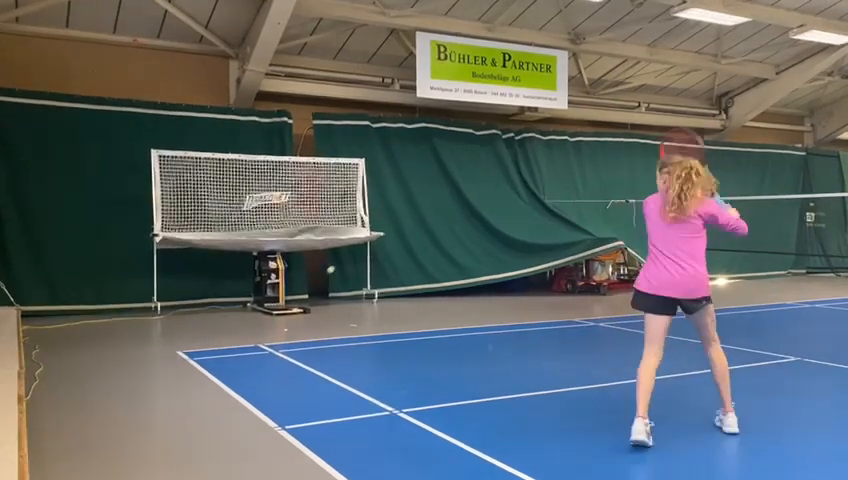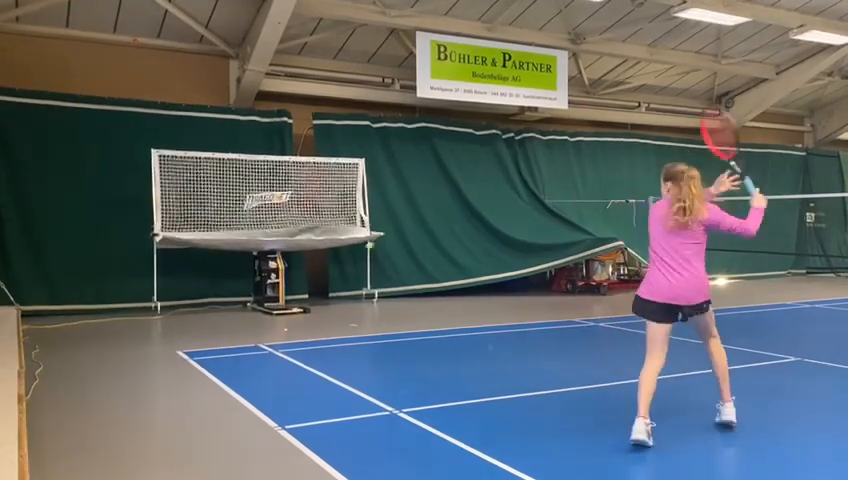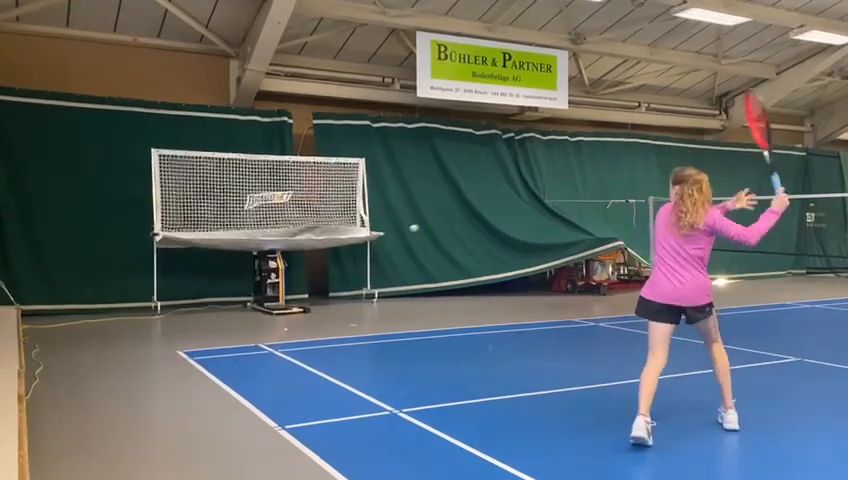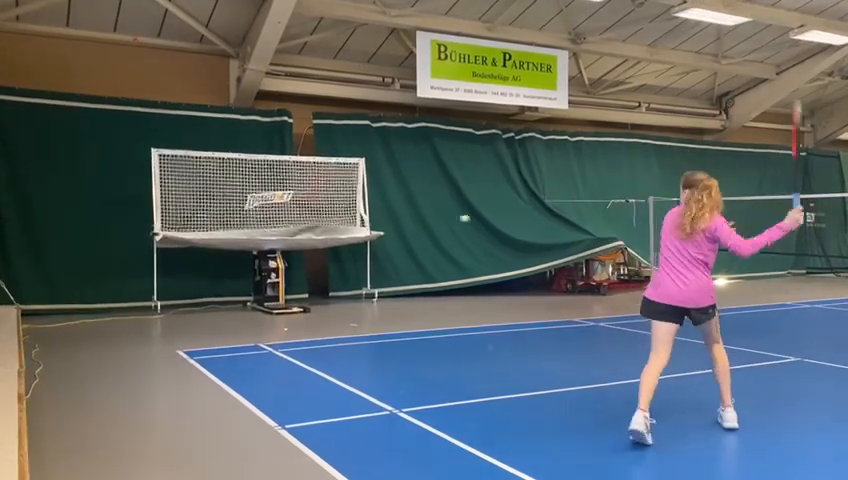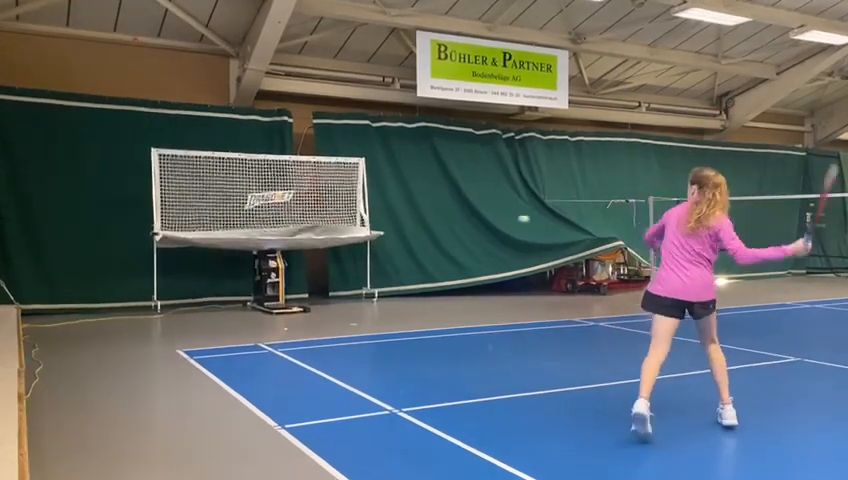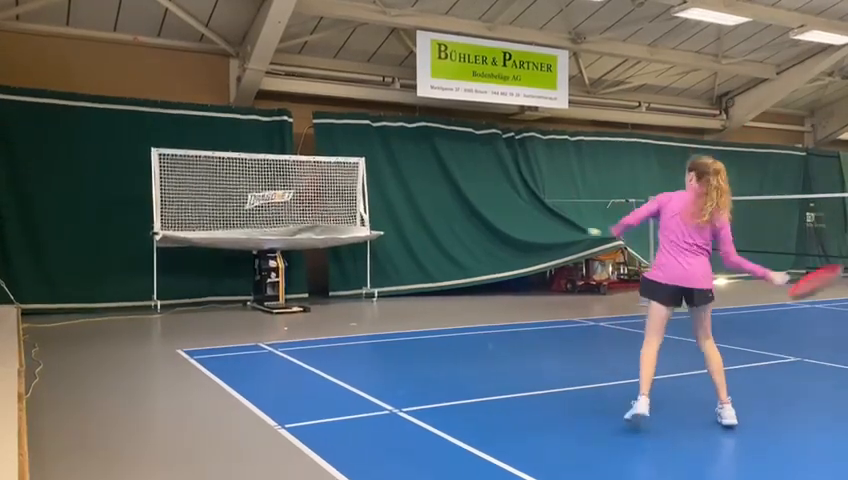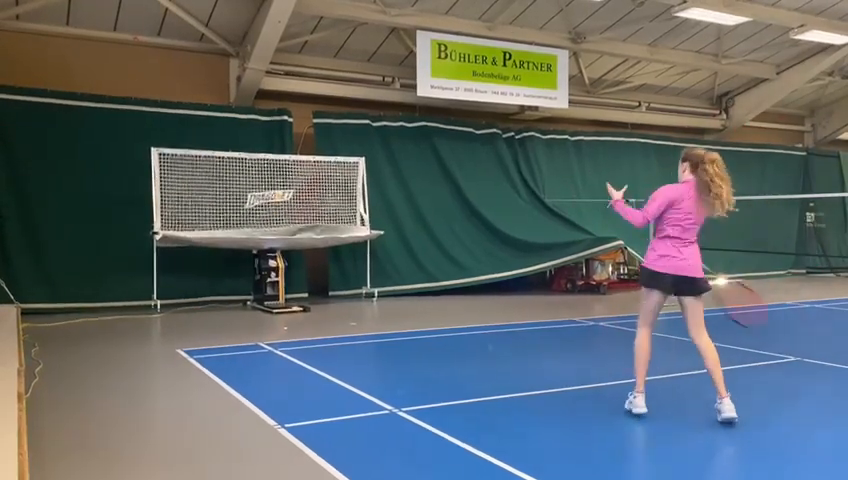
dt=0.1s
person 1, frame 1
left shoulder: (650, 204)
right shoulder: (704, 204)
right elbow: (741, 229)
right wrist: (732, 215)
left hip: (656, 287)
right hip: (694, 285)
left knee: (652, 355)
right knee: (712, 344)
left ankle: (641, 422)
right ankle: (728, 414)
person 1, frame 2
left shoulder: (656, 210)
right shoulder: (706, 211)
right elbow: (747, 230)
left wrist: (710, 193)
right wrist: (758, 206)
left hip: (655, 293)
right hip: (693, 292)
left knee: (654, 360)
right knee: (711, 340)
left ankle: (642, 422)
right ankle: (726, 406)
person 1, frame 3
left shoulder: (663, 213)
right shoulder: (709, 216)
right elbow: (748, 238)
left wrist: (728, 206)
right wrist: (775, 209)
left hip: (659, 294)
right hip: (695, 294)
left knee: (655, 360)
right knee: (714, 344)
left ankle: (642, 419)
right ankle: (728, 410)
person 1, frame 4
left shoulder: (671, 217)
right shoulder: (714, 221)
right elbow: (745, 249)
right wrist: (786, 225)
left hip: (662, 296)
right hip: (699, 296)
left knee: (657, 358)
right knee: (715, 346)
left ankle: (641, 415)
right ankle: (727, 409)
person 1, frame 5
left shoulder: (674, 212)
right shoulder: (719, 220)
left elbow: (649, 236)
right elbow: (744, 256)
left wrist: (657, 245)
right wrist: (788, 250)
left hip: (666, 290)
right hip: (700, 292)
left knee: (656, 352)
right knee: (711, 345)
left ankle: (642, 402)
right ankle: (727, 407)
person 1, frame 6
left shoulder: (668, 199)
right shoulder: (718, 210)
left elbow: (632, 220)
right elbow: (731, 258)
left wrist: (617, 229)
right wrist: (767, 275)
left hip: (664, 278)
right hip: (699, 280)
left knee: (651, 341)
right knee: (705, 341)
left ankle: (643, 400)
right ankle: (725, 406)
person 1, frame 7
left shoulder: (669, 192)
right shoulder: (706, 198)
left elbow: (641, 220)
left wrist: (618, 202)
left hip: (660, 268)
right hip: (691, 271)
left knee: (644, 330)
right knee: (699, 335)
left ankle: (639, 396)
right ankle: (724, 400)
